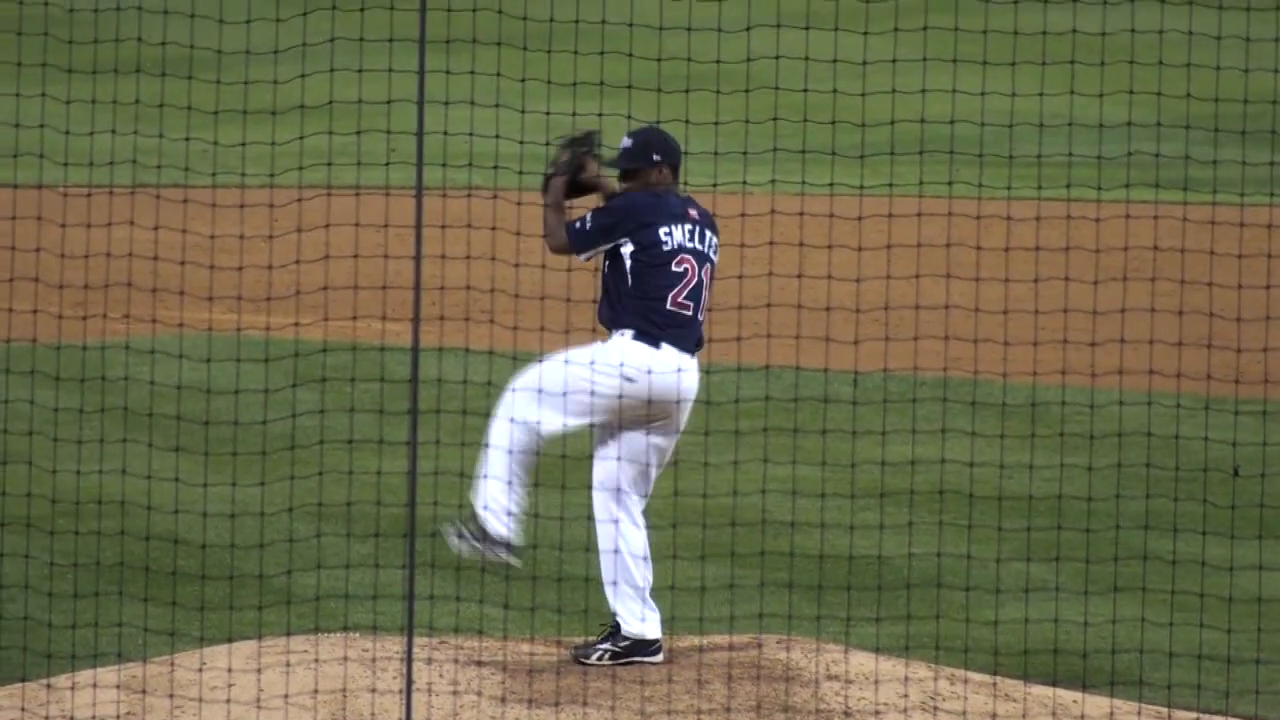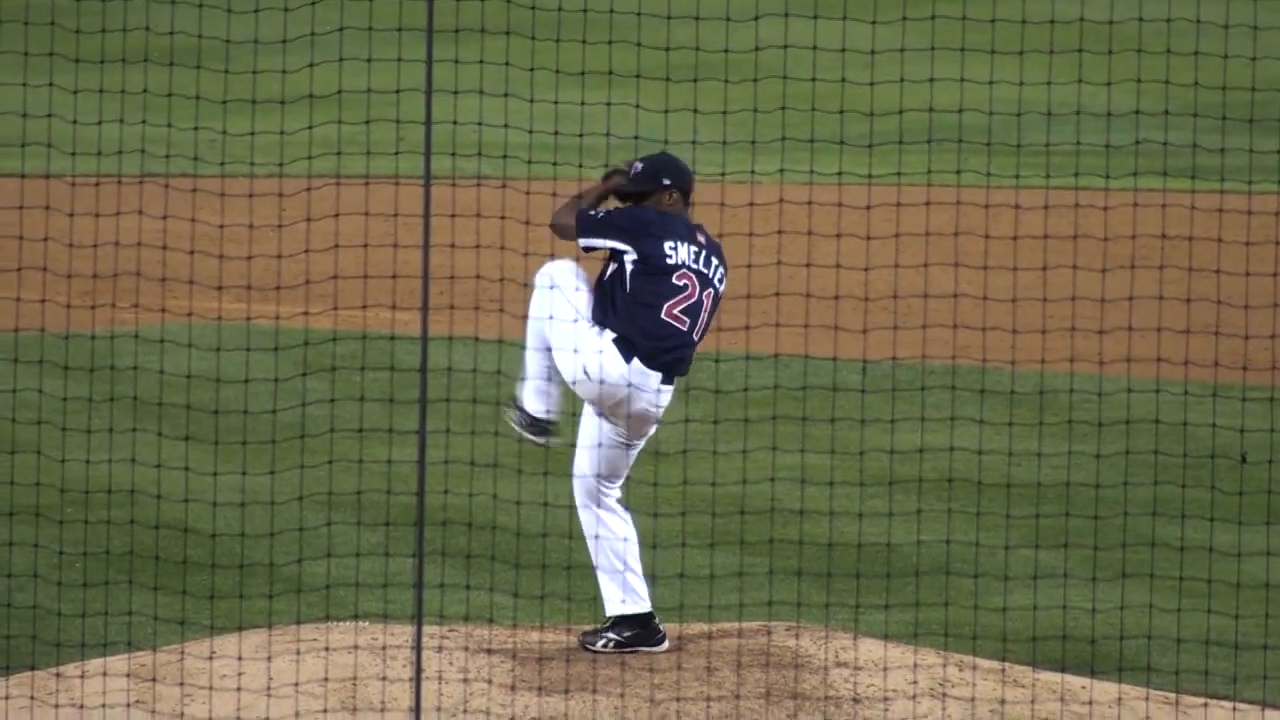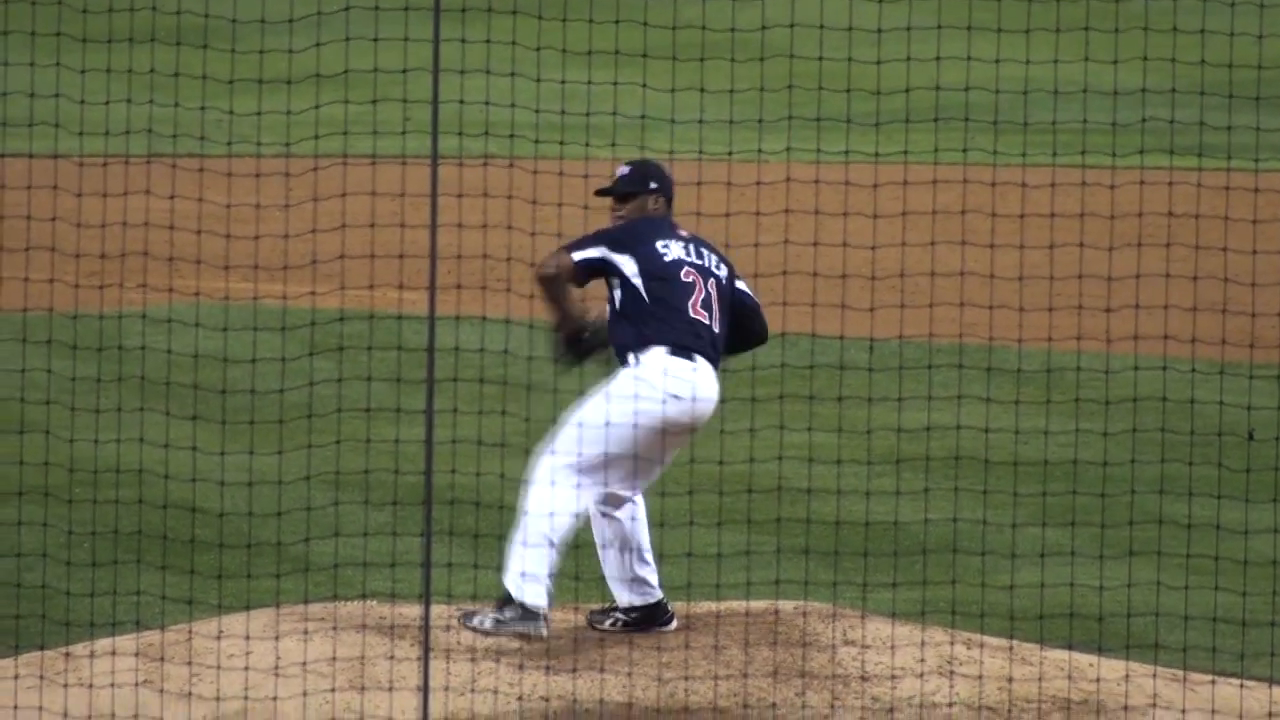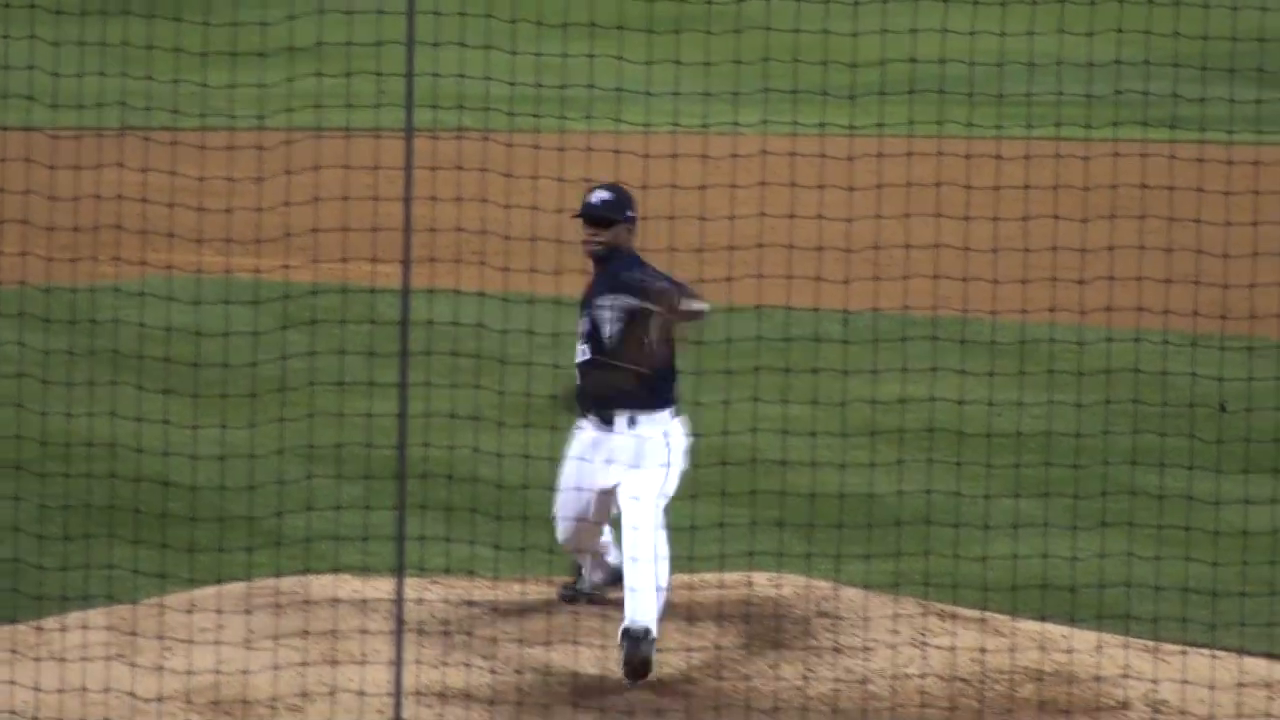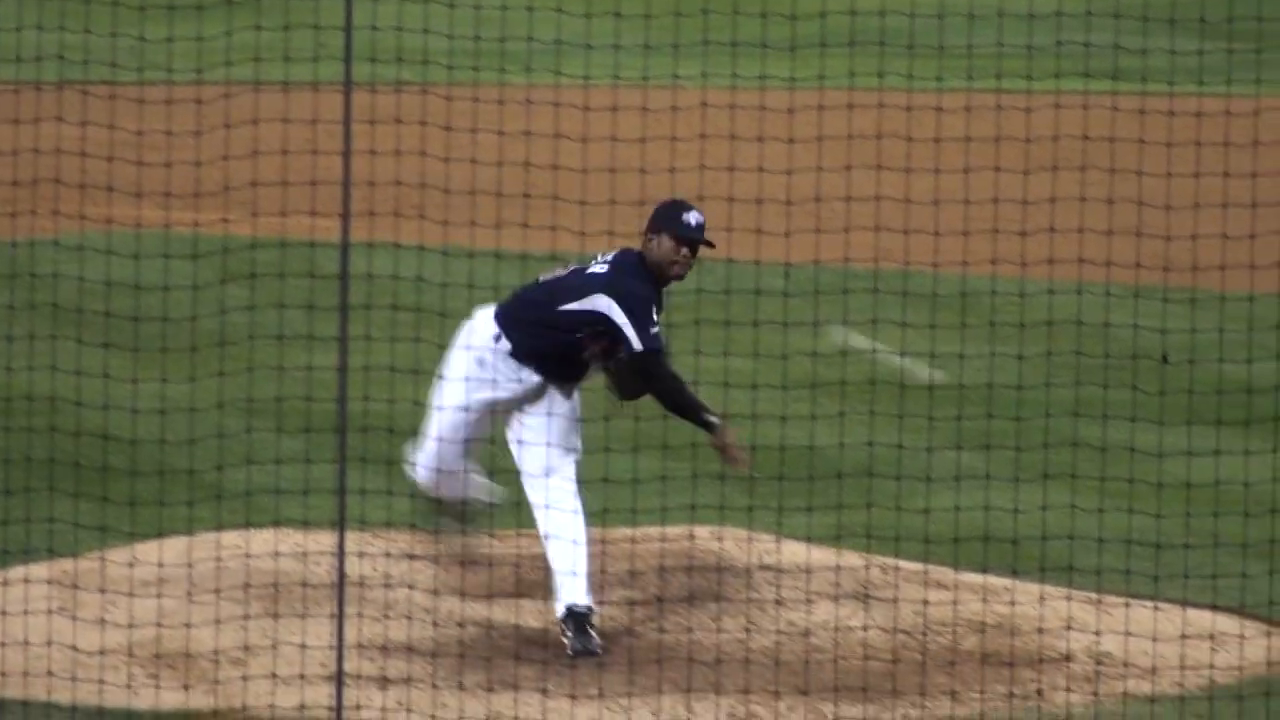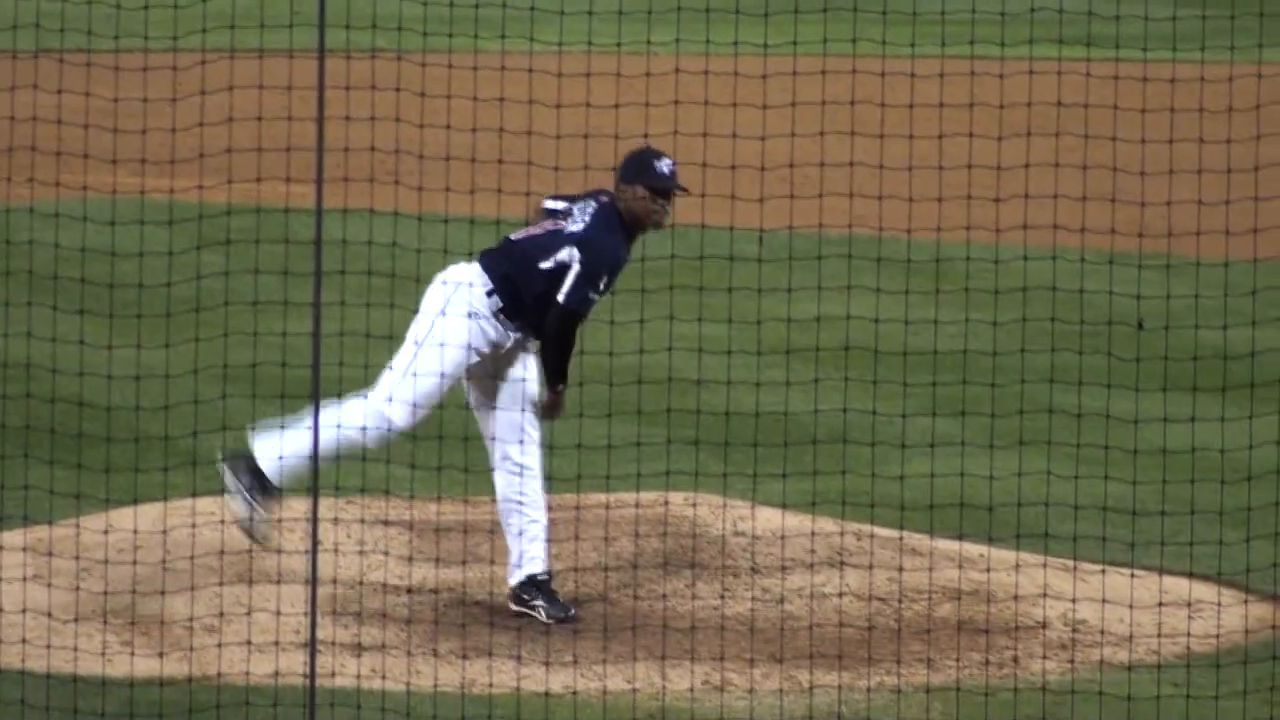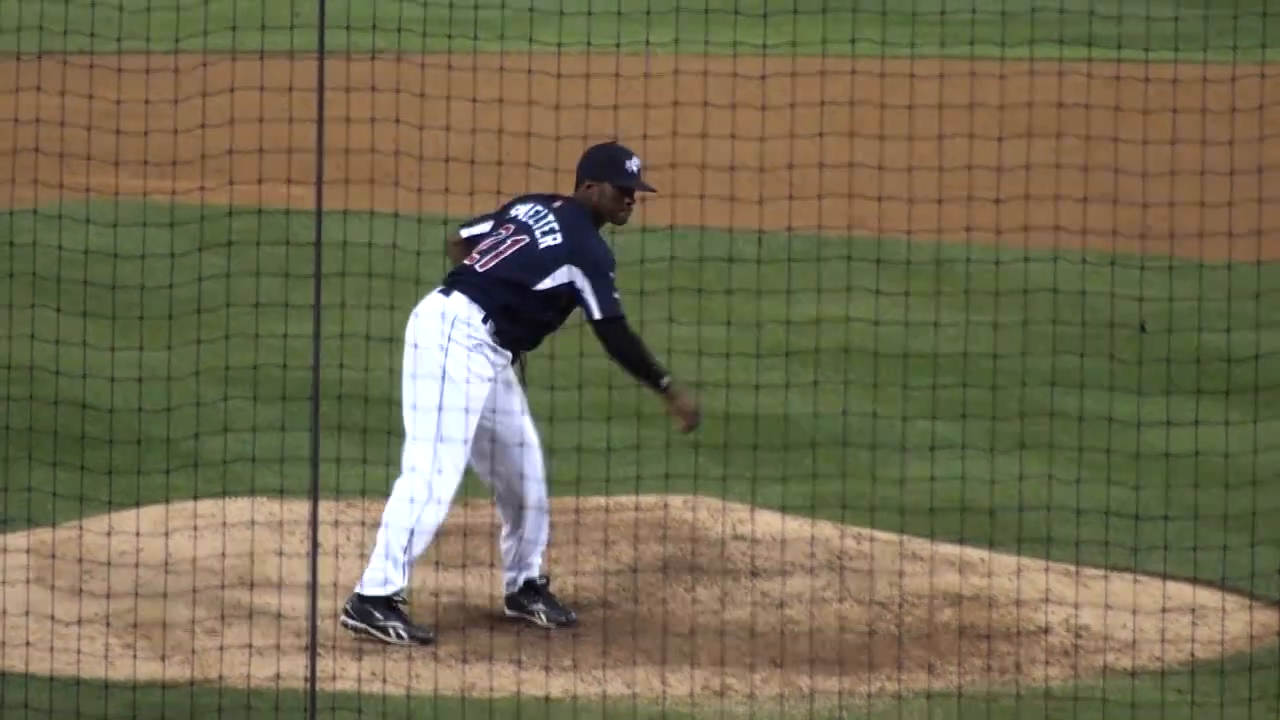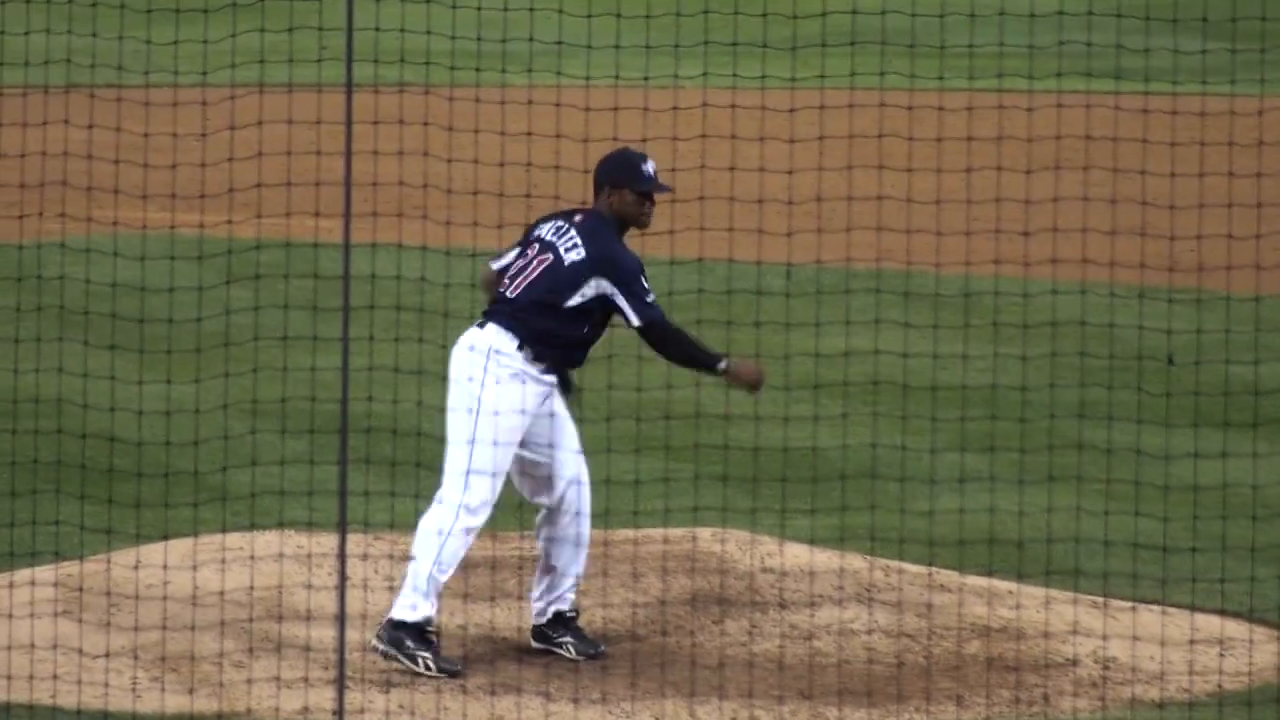
dt=0.3s
person 1, frame 1
left shoulder: (637, 208)
right shoulder: (705, 224)
left elbow: (563, 241)
left wrist: (554, 200)
right wrist: (609, 190)
left hip: (628, 361)
right hip: (680, 376)
left knee: (521, 401)
right knee: (619, 500)
left ankle: (496, 528)
right ankle: (638, 633)
person 1, frame 2
left shoulder: (646, 224)
right shoulder: (715, 259)
left elbow: (562, 221)
left wrist: (602, 189)
left hip: (606, 363)
right hip: (653, 394)
left knee: (556, 274)
right knee: (598, 495)
left ankle: (539, 411)
right ankle: (635, 620)
person 1, frame 3
left shoulder: (631, 236)
right shoulder: (711, 257)
left elbow: (550, 269)
right elbow: (755, 329)
left wrist: (567, 316)
left hip: (654, 379)
right hip: (699, 390)
left knee: (558, 470)
right knee: (613, 489)
left ankle: (526, 601)
right ankle: (643, 604)
person 1, frame 4
left shoulder: (630, 278)
right shoulder: (604, 277)
left elbow: (677, 303)
left wrist: (639, 360)
left hip: (650, 432)
right hip: (596, 432)
left knee: (642, 517)
right knee: (573, 529)
right ankle: (601, 572)
person 1, frame 5
left shoulder: (644, 288)
right shoulder: (627, 286)
right elbow: (651, 374)
right wrist: (713, 427)
left hip: (549, 385)
right hip: (488, 354)
left knee: (557, 492)
right knee: (431, 472)
right ankle: (467, 489)
person 1, frame 6
left shoulder: (595, 206)
right shoulder: (605, 244)
right elbow: (560, 323)
right wrist: (557, 386)
left hip: (511, 333)
right hip: (470, 311)
left knee: (519, 454)
right knee: (388, 412)
left ankle: (531, 580)
person 1, frame 7
left shoulder: (531, 205)
right shoulder: (587, 251)
left elbow: (458, 243)
right elbow: (615, 336)
right wrist: (669, 389)
left hip: (485, 348)
right hip: (458, 338)
left knee: (521, 462)
right knee: (433, 473)
left ankle: (524, 587)
person 1, frame 8
left shoulder: (556, 224)
right shoulder: (612, 258)
left elbow: (492, 277)
right elbow: (660, 335)
right wrist: (727, 367)
left hip: (533, 374)
right hip: (497, 364)
left knee: (569, 492)
right knee: (468, 495)
left ankle: (554, 618)
right ankle: (406, 626)
